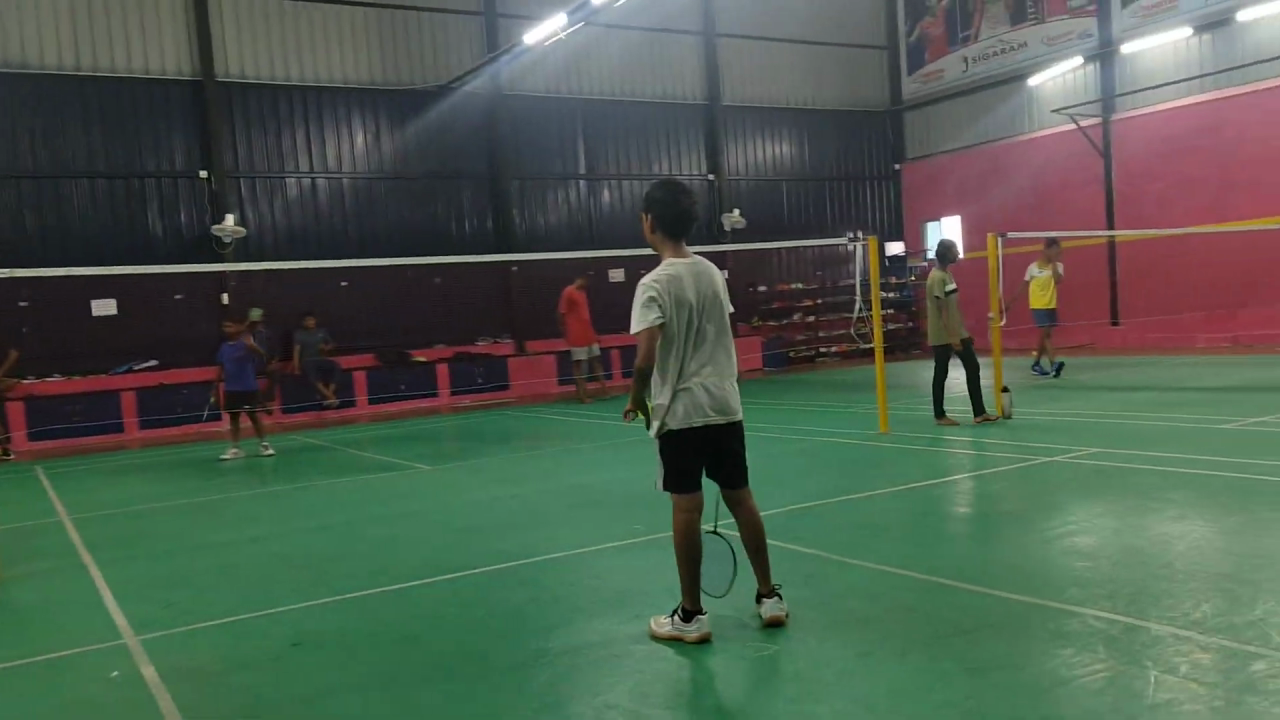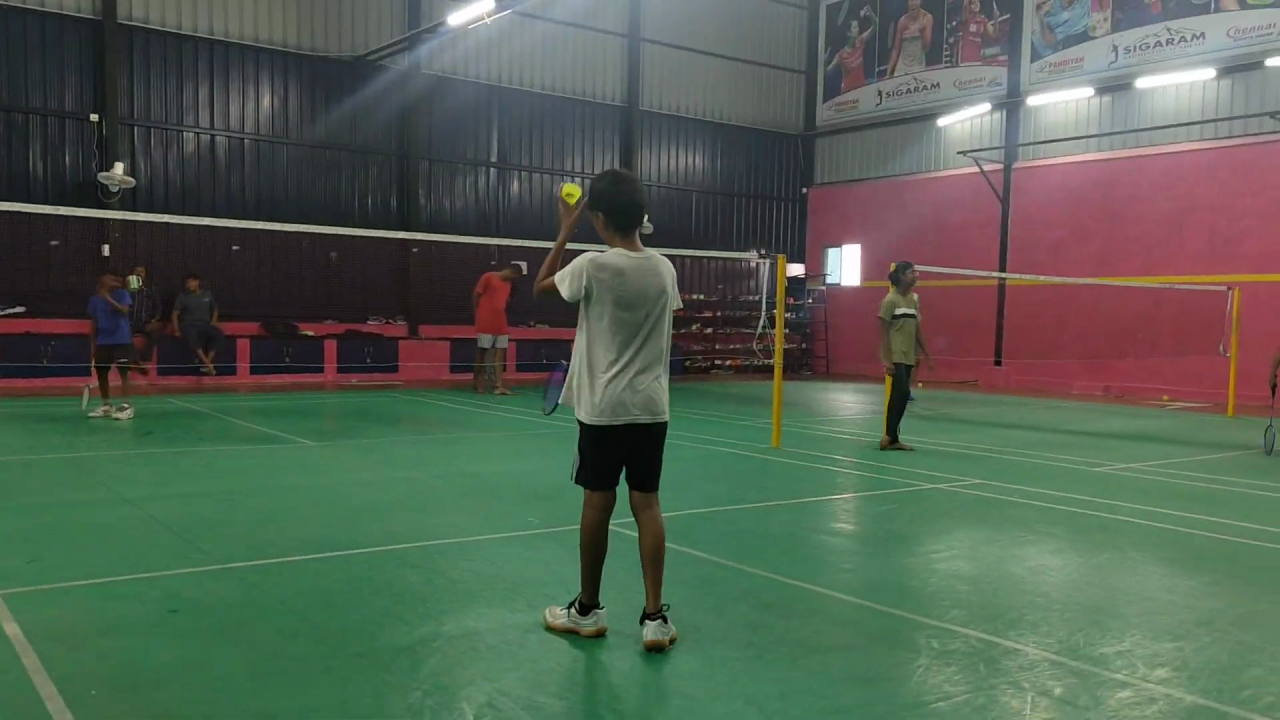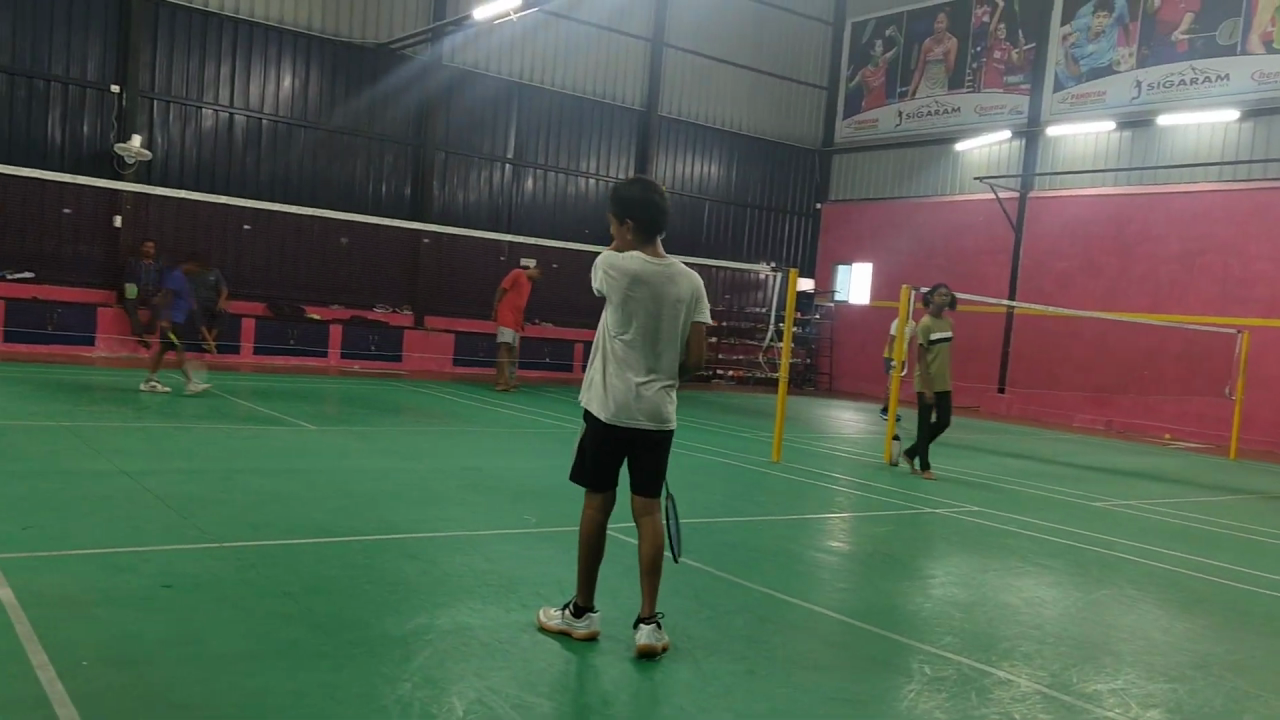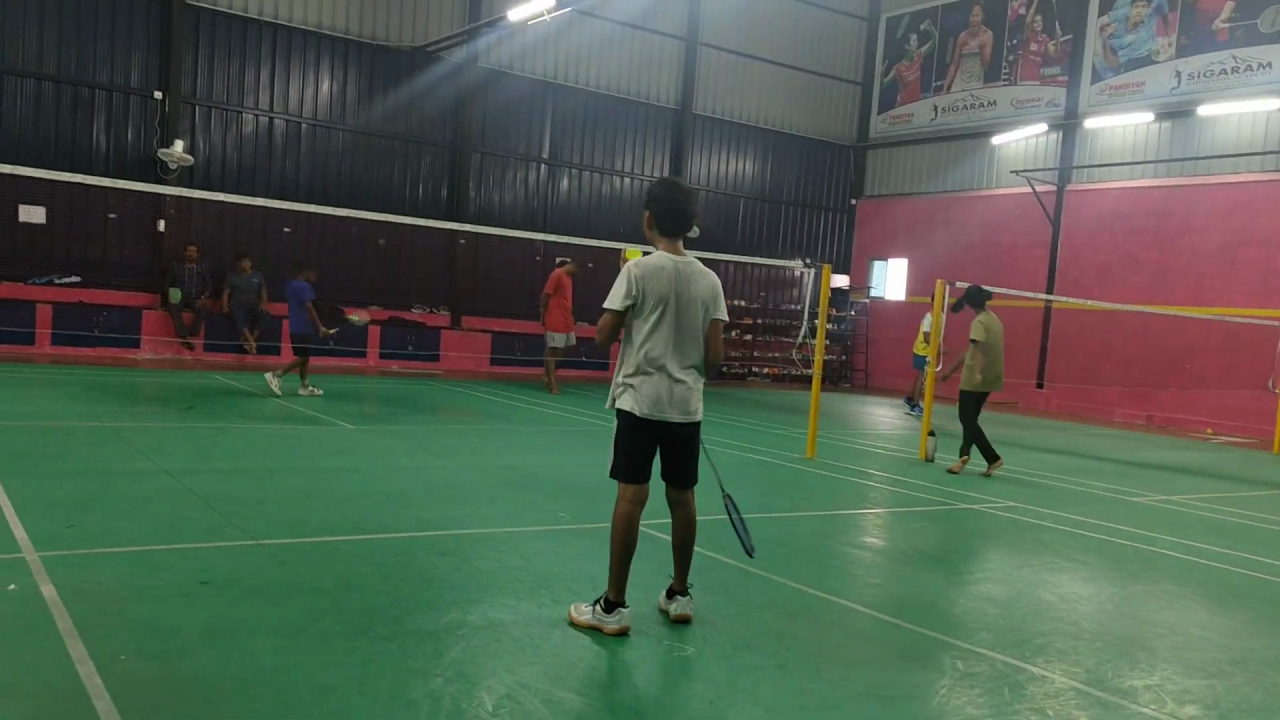
dt=0.7s
person 1, frame 1
left shoulder: (654, 284)
right shoulder: (713, 273)
left elbow: (646, 359)
right elbow: (725, 344)
left wrist: (636, 398)
left hip: (680, 411)
right hip: (724, 405)
left knee: (686, 508)
right knee: (740, 497)
left ankle: (691, 615)
right ankle: (769, 596)
person 1, frame 2
left shoulder: (593, 268)
right shoulder: (665, 269)
left elbow: (541, 285)
left wrist: (565, 229)
left hip: (602, 407)
right hip: (652, 406)
left knee: (598, 504)
right knee: (647, 506)
left ankle: (588, 610)
right ankle: (655, 617)
person 1, frame 3
left shoulder: (614, 267)
right shoulder: (691, 282)
right elbow: (696, 359)
left wrist: (623, 239)
left hip: (608, 407)
right hip: (657, 413)
left knee: (597, 506)
right knee: (649, 513)
left ankle: (582, 612)
right ankle: (648, 622)
person 1, frame 4
left shoulder: (640, 269)
right shoulder: (709, 280)
left elbow: (604, 336)
right elbow: (715, 355)
left hip: (639, 401)
right hip: (686, 407)
left knee: (630, 499)
right knee: (683, 500)
left ankle: (613, 606)
right ankle: (679, 595)
person 2, frame 1
left shoulder: (947, 274)
right shoulder: (936, 278)
right elbow: (941, 311)
left wrist: (961, 332)
right wrist: (952, 337)
left hip: (957, 333)
right hip: (942, 336)
left knee: (973, 368)
right knee: (941, 374)
left ankle: (979, 412)
right ankle: (940, 415)
person 2, frame 2
left shoulder: (913, 302)
right shoulder: (890, 300)
left elbow: (917, 332)
right elbow: (884, 332)
left wrist: (926, 356)
right wrist: (887, 360)
left hip: (908, 357)
right hip: (895, 357)
left knee: (898, 395)
right knee: (902, 392)
left ankle: (892, 438)
right ankle: (889, 434)
person 2, frame 3
left shoulder: (948, 322)
right shoulder: (925, 324)
right elbow: (920, 358)
right wrist: (927, 387)
left hip: (944, 383)
right hip: (927, 383)
left knee: (944, 422)
right knee: (925, 423)
left ankle: (912, 453)
right ankle: (924, 467)
person 2, frame 4
left shoulder: (979, 321)
right shoulder: (993, 320)
left elbow: (978, 350)
left wrist: (978, 374)
right wrist: (952, 369)
left hip: (975, 380)
right hip: (991, 378)
left knee: (968, 419)
right knee: (970, 418)
left ankle: (992, 458)
right ankle: (964, 454)
